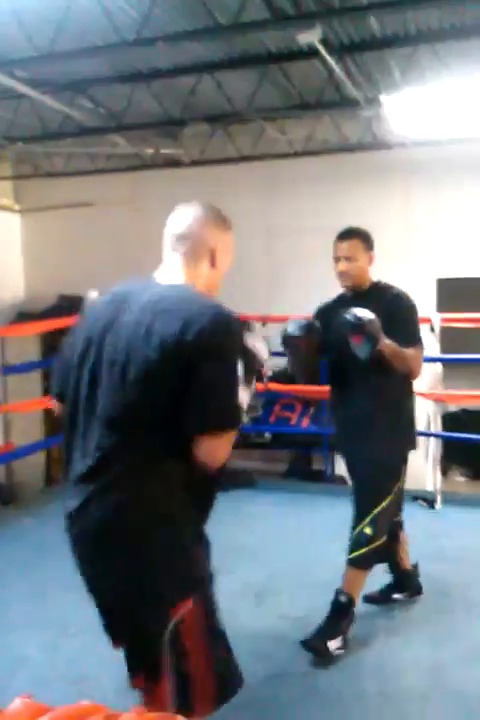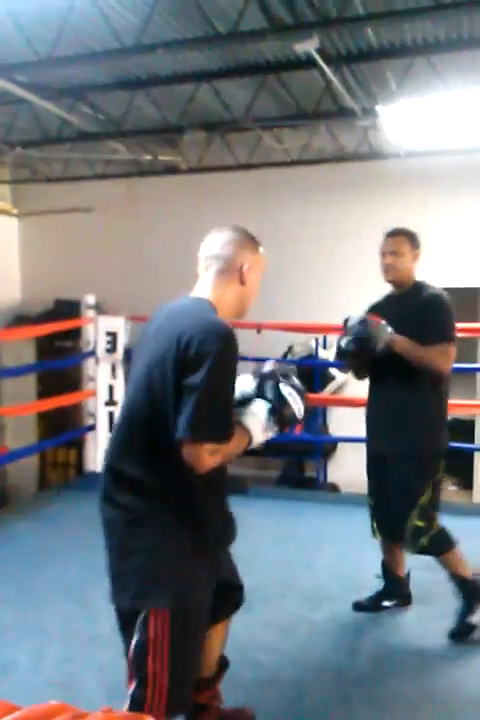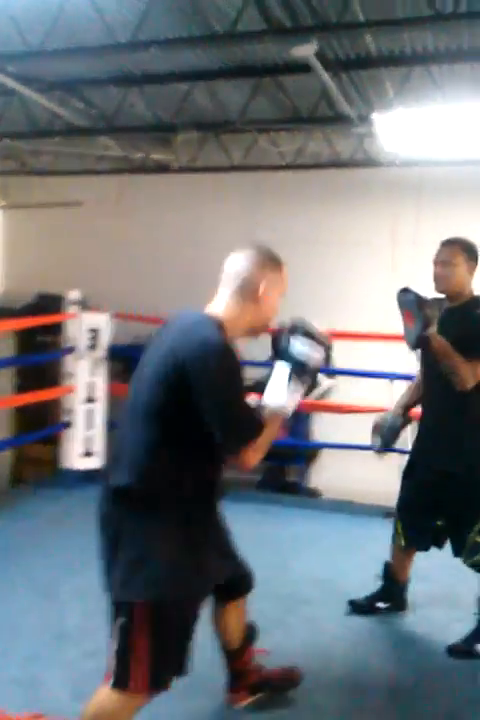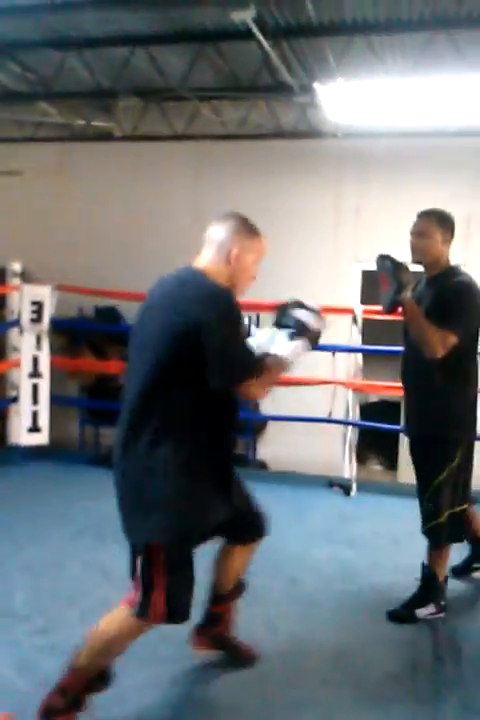
dt=0.4s
person 1, frame 1
left shoulder: (106, 305)
right shoulder: (211, 323)
left elbow: (61, 401)
right elbow: (210, 451)
right wrist: (232, 396)
left hip: (89, 511)
right hip: (147, 520)
person 1, frame 2
left shoulder: (169, 315)
right shoulder: (213, 333)
right elbow: (201, 454)
left wrist: (236, 397)
right wrist: (256, 422)
left hip: (149, 504)
right hip: (157, 519)
left knee: (220, 600)
person 1, frame 3
left shoulder: (188, 328)
right shoulder: (210, 350)
right elbow: (247, 453)
left wrist: (266, 399)
right wrist: (284, 394)
left hip: (181, 505)
right hip: (150, 518)
left knee: (232, 584)
right knee: (138, 676)
left ankle: (244, 679)
person 1, frame 4
left shoulder: (176, 288)
right shoulder: (212, 299)
right elbow: (249, 387)
left wrist: (261, 347)
right wrist: (290, 345)
left hip: (192, 454)
right hip: (161, 463)
left knee: (245, 528)
right knee: (153, 604)
left ankle: (215, 628)
person 2, frame 1
left shoulder: (397, 302)
right shoulder: (330, 310)
left elbow: (414, 367)
left wrist: (382, 343)
left hip: (388, 430)
right hip: (352, 428)
left knee: (369, 518)
right knee: (382, 509)
left ankle: (340, 617)
right ankle: (406, 578)
person 2, frame 2
left shoulder: (433, 302)
right shoulder: (377, 310)
left elbow: (443, 361)
right elbow: (362, 371)
left wrist: (394, 341)
right wrist: (355, 350)
left hip: (420, 432)
right hip: (382, 428)
left knee: (417, 518)
right knee: (385, 512)
right ankle: (395, 586)
person 2, frame 3
right shoulder: (436, 315)
left wrist: (433, 336)
right wrist: (399, 410)
right hip: (433, 441)
right knee: (411, 515)
right ankle: (393, 591)
person 2, frame 4
right shoulder: (421, 284)
left elbow: (436, 348)
left wrist: (406, 301)
right hip: (425, 410)
left knee: (441, 499)
left ankle: (433, 591)
